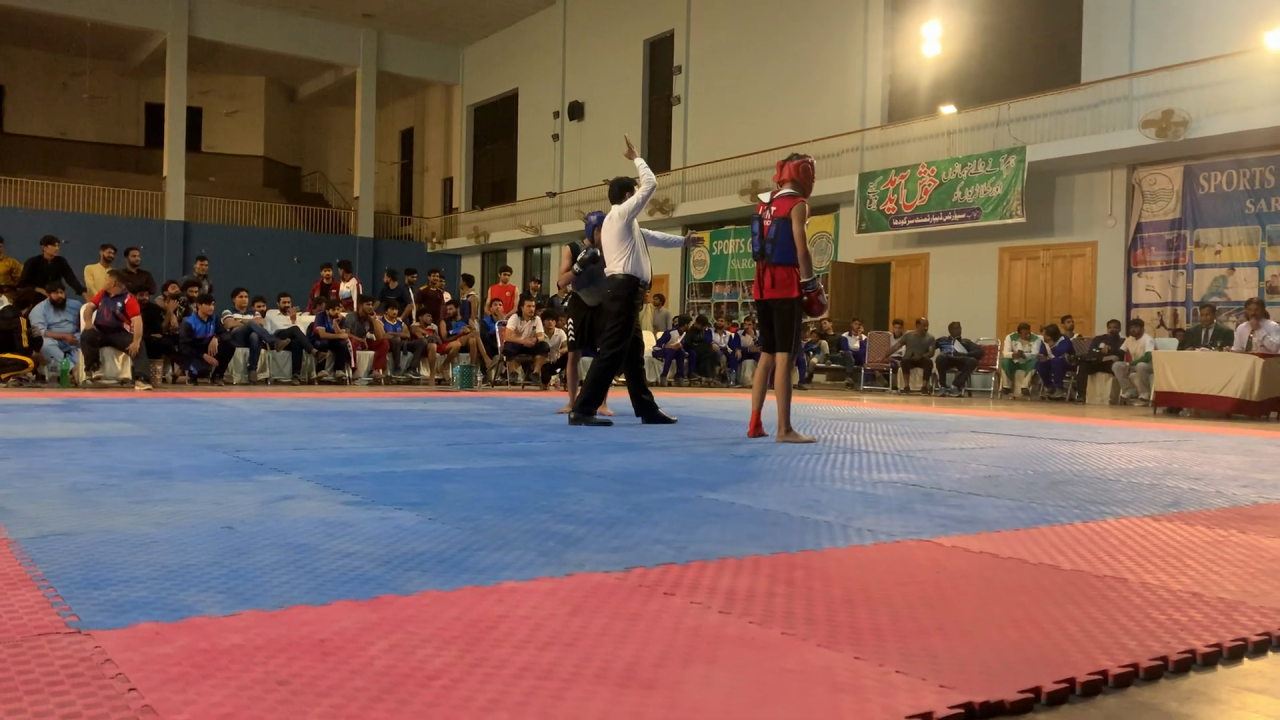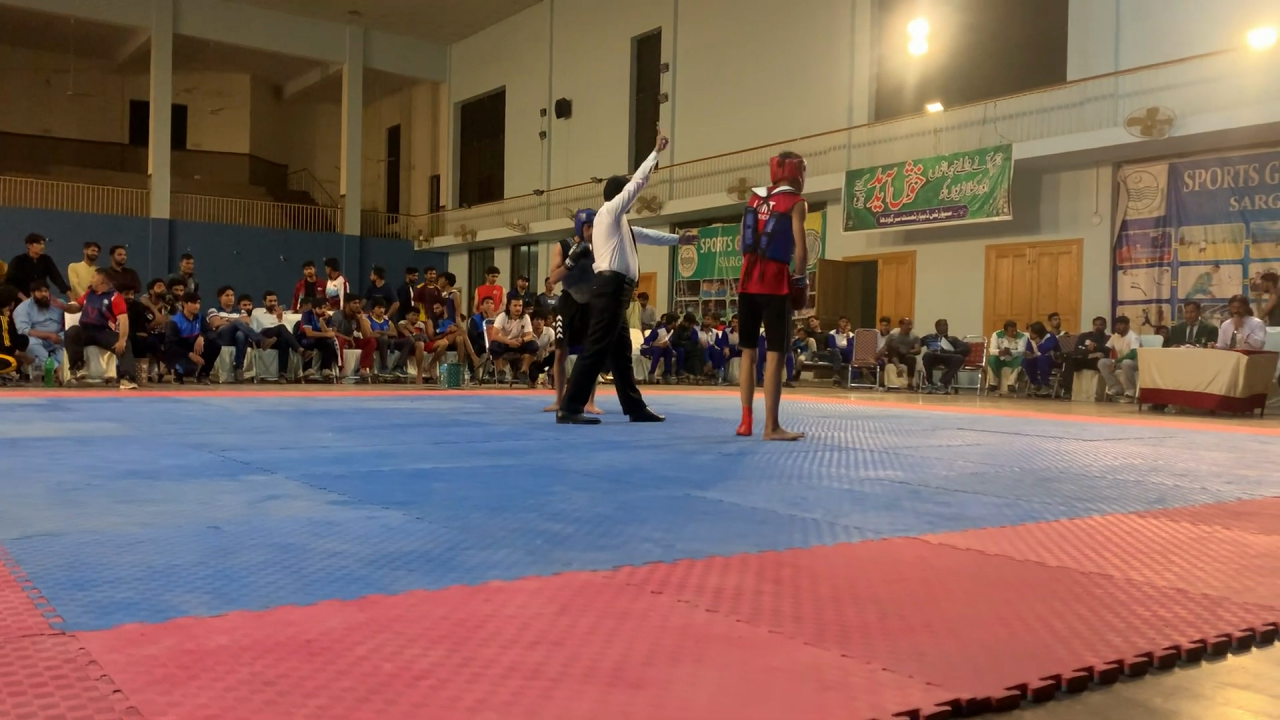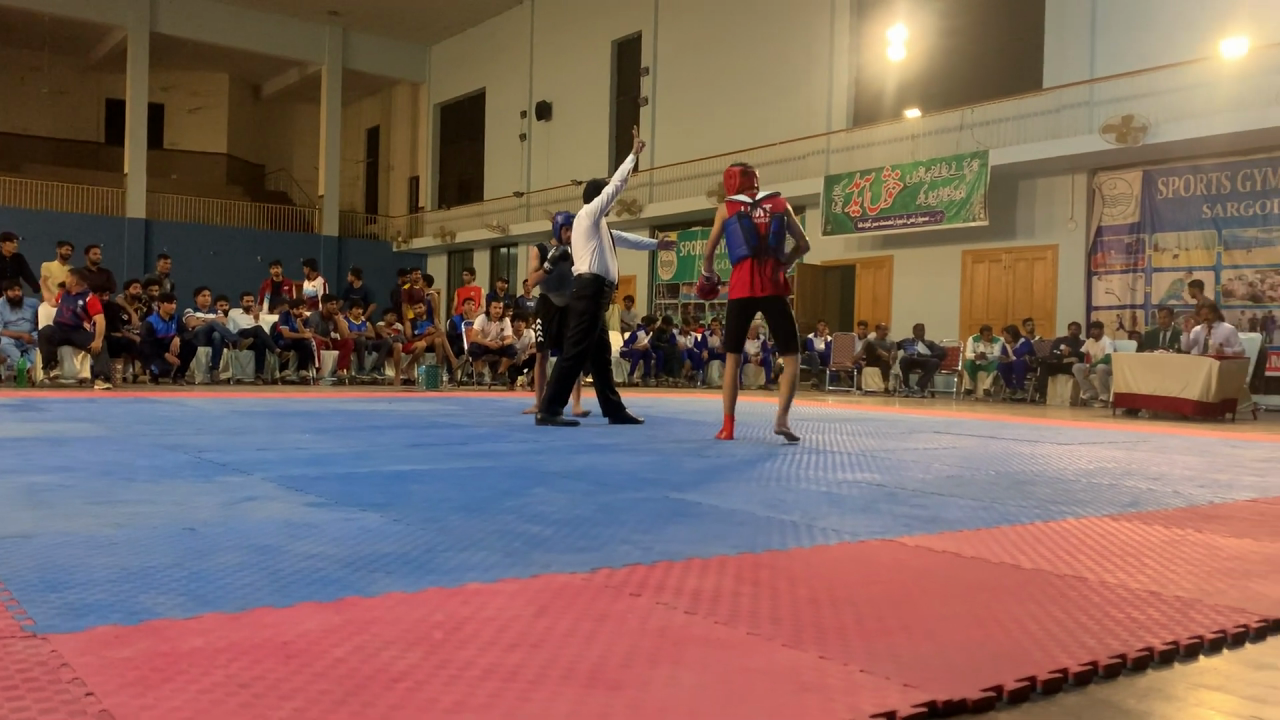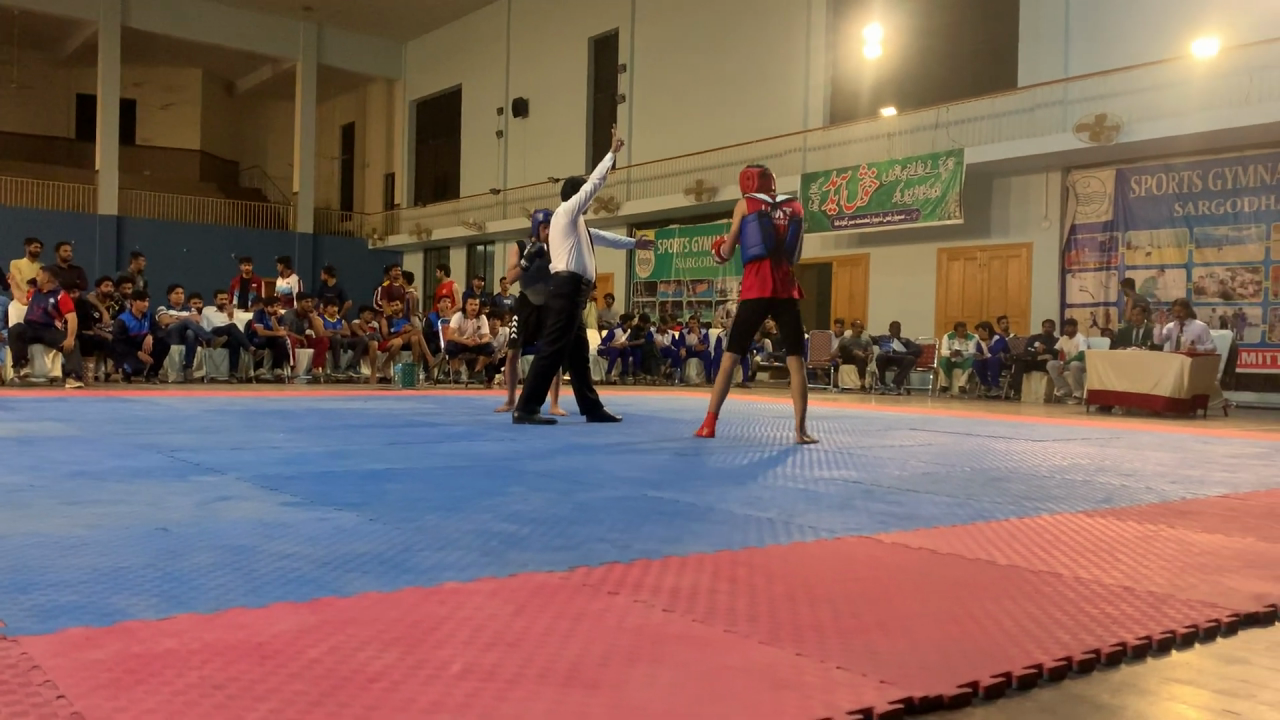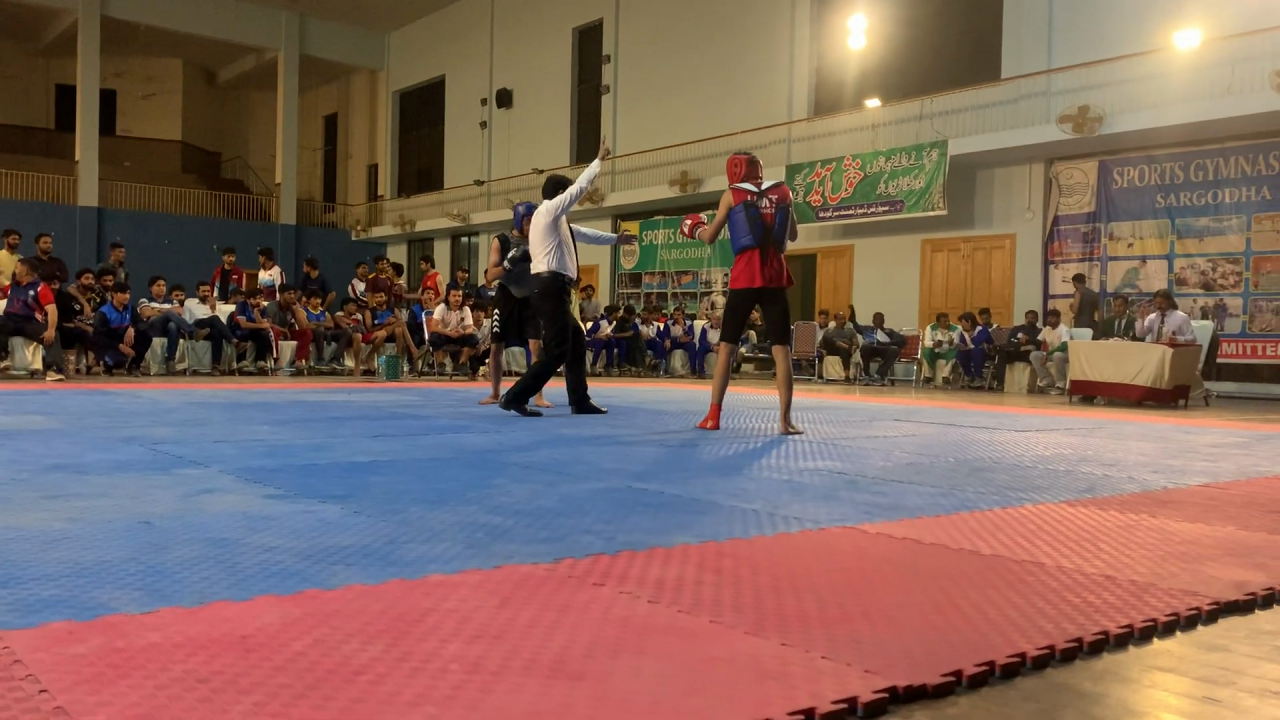
dt=0.4s
person 1, frame 1
left shoulder: (622, 221)
right shoulder: (621, 213)
left elbow: (650, 236)
right elbow: (650, 184)
left wrist: (683, 241)
right wrist: (637, 159)
left hip: (623, 290)
right hip: (624, 290)
left knee: (633, 353)
right knee: (612, 352)
left ankle: (647, 409)
right ankle: (582, 410)
person 1, frame 2
left shoulder: (618, 222)
right shoulder: (610, 210)
left elbow: (644, 234)
right elbow: (638, 181)
left wrist: (678, 239)
right wrist: (656, 152)
left hip: (614, 289)
right hip: (611, 287)
left knee: (620, 351)
right knee: (596, 349)
left ankle: (635, 407)
right ankle: (569, 409)
person 1, frame 3
left shoulder: (597, 224)
right shoulder: (588, 214)
left elbow: (623, 238)
right elbow: (616, 184)
left wrist: (655, 244)
right wrist: (634, 154)
left hip: (593, 292)
right hip: (590, 290)
left knee: (600, 354)
right knee: (575, 352)
left ankle: (614, 410)
right ankle: (548, 410)
person 1, frame 4
left shoulder: (575, 222)
right shoulder: (567, 211)
left elbow: (601, 237)
right elbow: (595, 182)
left wrist: (634, 243)
right wrist: (613, 153)
left hip: (570, 290)
right hip: (568, 288)
left knee: (578, 352)
right knee: (552, 349)
left ankle: (591, 408)
right ankle: (525, 409)
person 1, frame 5
left shoulder: (556, 219)
right shoulder: (549, 209)
left elbow: (582, 233)
right elbow: (579, 187)
left wrist: (616, 238)
right wrist: (600, 159)
left hip: (553, 288)
right hip: (551, 286)
left knee: (575, 342)
right knee: (559, 349)
left ankle: (579, 399)
right ankle: (516, 396)
person 2, frame 1
left shoulder: (763, 203)
right shoulder: (797, 204)
right elbow: (801, 250)
right wrist: (811, 284)
left hip: (762, 284)
right hip: (786, 285)
left knee: (767, 356)
right knee: (785, 357)
left ankle: (755, 423)
right ankle: (784, 429)
person 2, frame 2
left shoulder: (755, 198)
right shoulder: (796, 202)
right elbow: (800, 249)
right wrist: (800, 280)
left hip: (748, 279)
right hip: (775, 281)
left knee: (749, 352)
right knee: (774, 355)
left ankle: (746, 421)
right ankle: (771, 426)
person 2, frame 3
left shoulder: (726, 208)
right shoulder: (780, 204)
left elbow: (709, 252)
right elbow: (803, 244)
left wrist: (708, 277)
left hip: (741, 286)
right hip: (773, 286)
left knee: (733, 358)
right knee: (791, 355)
left ankle: (727, 426)
right ankle: (781, 418)
person 2, frame 4
left shoulder: (745, 204)
right shoulder: (795, 207)
left elbow: (727, 251)
left wrist: (719, 253)
left hip: (755, 288)
right hip: (786, 288)
left knee: (731, 356)
right knee: (796, 359)
left ankle: (709, 423)
right ankle: (800, 429)
person 2, frame 5
left shoulder: (732, 195)
right shoulder: (783, 193)
left elbow: (710, 237)
right elbow: (792, 236)
left wrist: (694, 228)
left hip: (744, 276)
right hip: (775, 276)
left knee: (726, 347)
right knee: (781, 349)
left ankle: (713, 416)
right ankle: (785, 419)
person 3, frame 1
right shoulder: (572, 249)
right elbow: (561, 282)
right wrist: (580, 265)
left hip: (602, 306)
right hip: (579, 305)
right knee: (573, 355)
left ankle: (602, 404)
right ankle: (572, 402)
person 3, frame 2
right shoulder: (562, 247)
right elbow: (553, 279)
right wrist: (572, 260)
left hip: (592, 304)
right hip: (569, 303)
right knee: (560, 353)
left ankle: (589, 402)
right ankle: (560, 400)
person 3, frame 3
right shoulder: (539, 250)
right elbow: (531, 282)
right wrist: (551, 263)
left hip: (570, 307)
right hip: (548, 306)
right knee: (541, 356)
left ankle: (576, 404)
right ankle: (539, 403)
person 3, frame 4
right shoulder: (521, 247)
right elbow: (509, 278)
right wrist: (527, 260)
right hip: (526, 304)
right knee: (513, 354)
left ankle: (554, 404)
right ankle: (510, 400)
person 3, frame 5
right shoulder: (501, 241)
right elbow: (490, 276)
right wrist: (510, 262)
left hip: (530, 299)
right hip: (506, 298)
left knee: (537, 346)
right knee: (496, 347)
left ankle: (538, 396)
right ankle: (495, 393)
